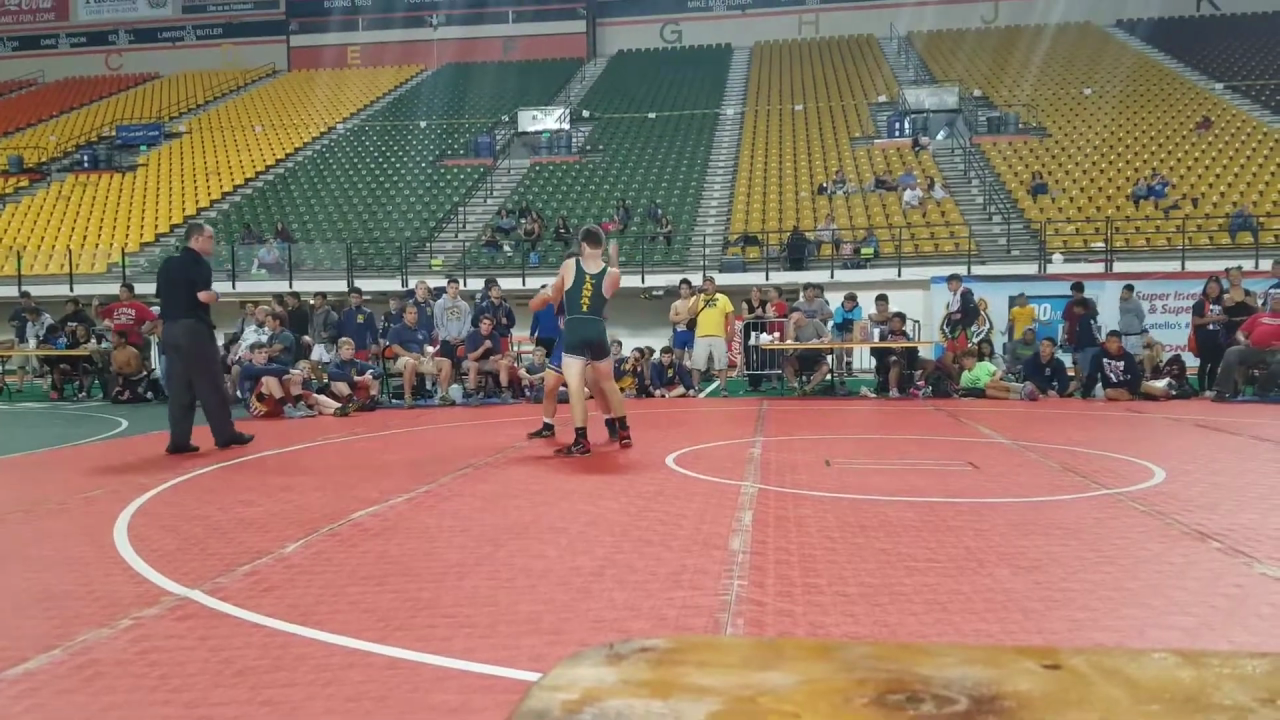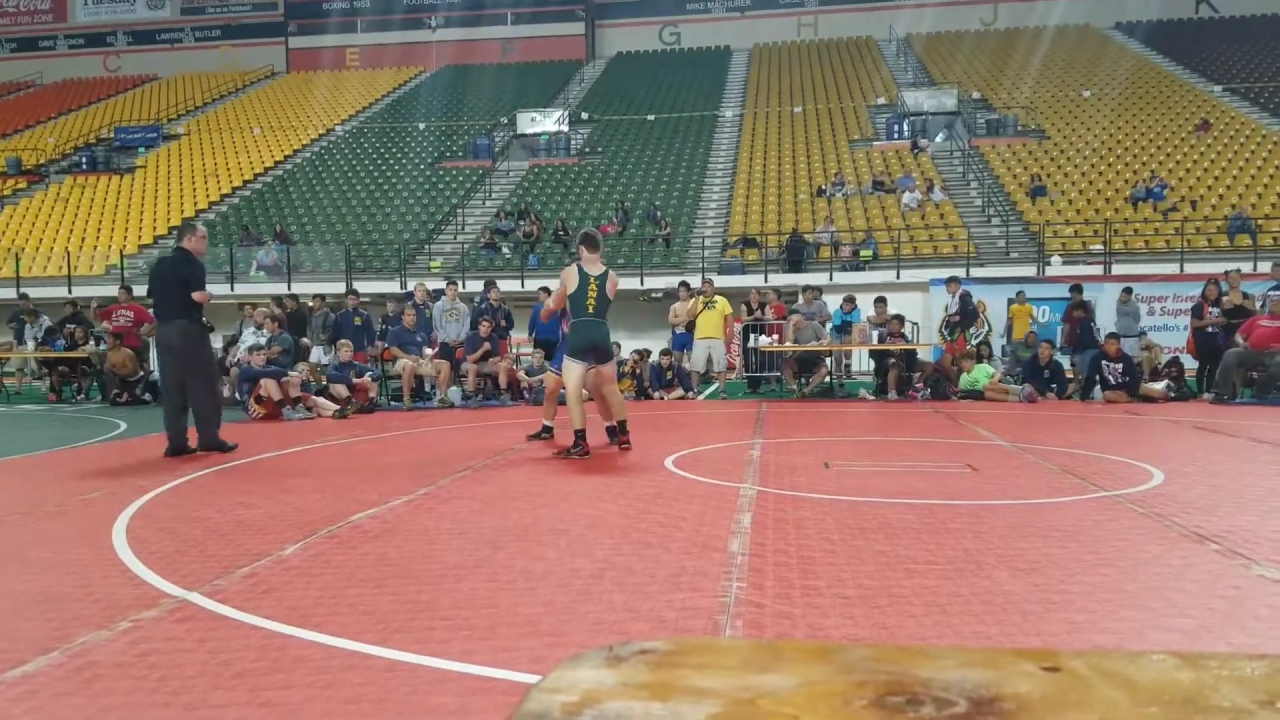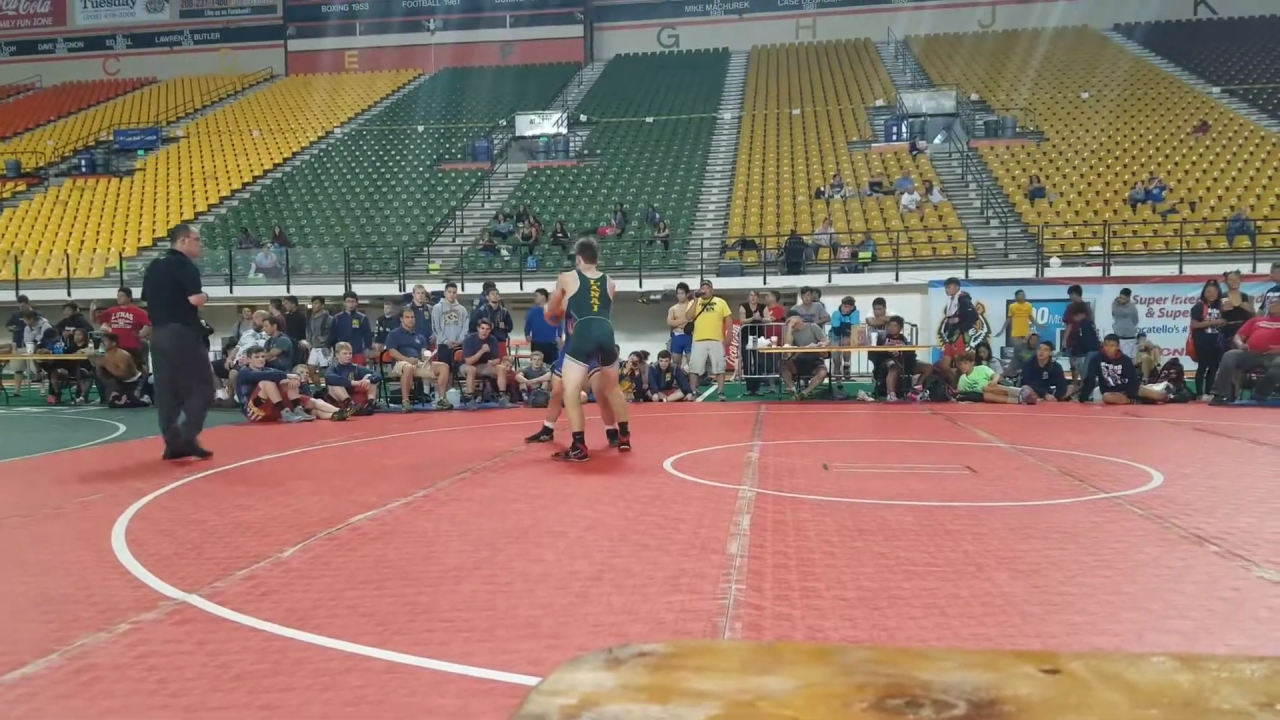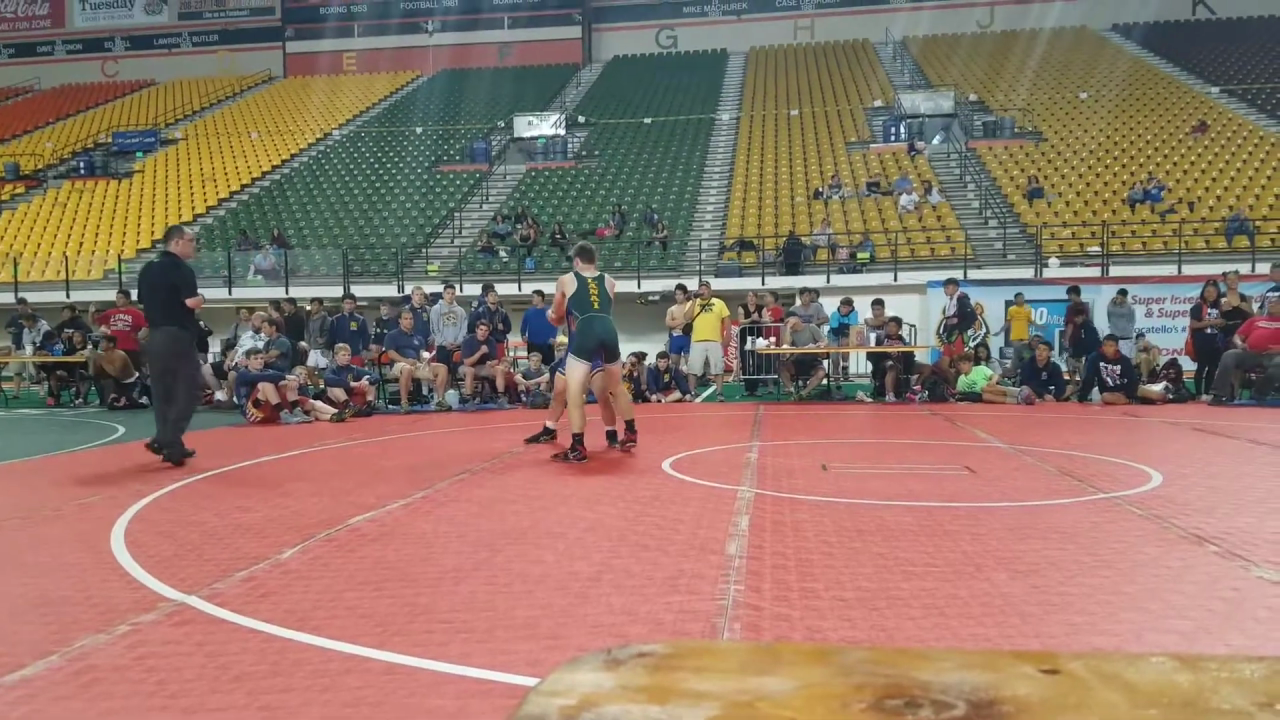
dt=0.1s
person 1, frame 1
left shoulder: (167, 264)
right shoulder: (198, 263)
left elbow: (161, 295)
right elbow: (204, 295)
right wrist: (216, 294)
left hip: (170, 329)
right hip: (194, 328)
left knee: (177, 385)
right knee: (210, 382)
left ankle: (179, 440)
right ankle: (225, 434)
person 1, frame 2
left shoulder: (160, 264)
right shoulder: (192, 263)
left elbow: (153, 295)
right elbow: (199, 296)
right wrist: (209, 295)
left hip: (164, 329)
right hip: (188, 329)
left knee: (172, 387)
right knee: (205, 383)
left ankle: (177, 442)
right ankle: (209, 437)
person 1, frame 3
left shoulder: (154, 267)
right shoulder: (186, 266)
left elbow: (147, 298)
right elbow: (196, 299)
right wrist: (204, 296)
left hip: (159, 333)
right hip: (183, 333)
left knee: (166, 391)
right knee: (202, 386)
left ankle: (175, 442)
right ankle: (187, 436)
person 1, frame 4
left shoulder: (148, 269)
right shoulder: (180, 268)
left elbow: (144, 301)
right elbow: (192, 302)
right wrist: (201, 298)
left hip: (155, 336)
right hip: (178, 335)
left knee: (163, 393)
right knee: (188, 390)
left ankle: (170, 445)
right ankle: (166, 440)
person 2, frame 1
left shoulder: (569, 266)
right shoulder: (612, 274)
left elbow: (554, 294)
left wrist: (539, 299)
right wrist: (613, 260)
left hip: (574, 331)
right hip: (597, 331)
left knee: (575, 387)
right knee: (608, 383)
left ankle: (581, 441)
right ankle: (624, 432)
person 2, frame 2
left shoulder: (569, 272)
right shoulder: (612, 278)
left elbow: (556, 305)
left wrist: (547, 308)
left hip: (578, 335)
right hip: (601, 334)
left knee: (573, 391)
right knee: (609, 387)
left ankle: (580, 443)
right ankle: (623, 436)
person 2, frame 3
left shoulder: (566, 278)
right shoulder: (609, 283)
left elbow: (554, 312)
left wrist: (549, 311)
left hip: (582, 334)
right hip: (606, 333)
left knee: (571, 391)
right knee: (611, 388)
left ankle: (578, 446)
right ankle: (623, 436)
person 2, frame 4
left shoulder: (565, 280)
right shoulder: (609, 281)
left elbow: (558, 314)
left wrist: (552, 314)
left hip: (585, 332)
right hip: (609, 330)
left knee: (574, 391)
right knee: (616, 386)
left ankle: (577, 448)
right ankle: (630, 433)
